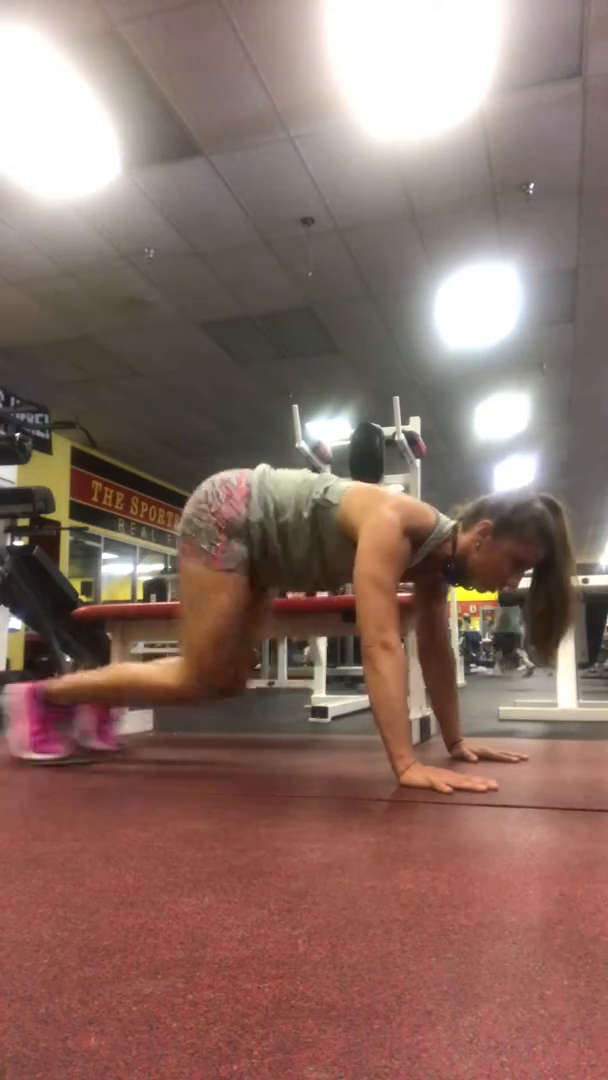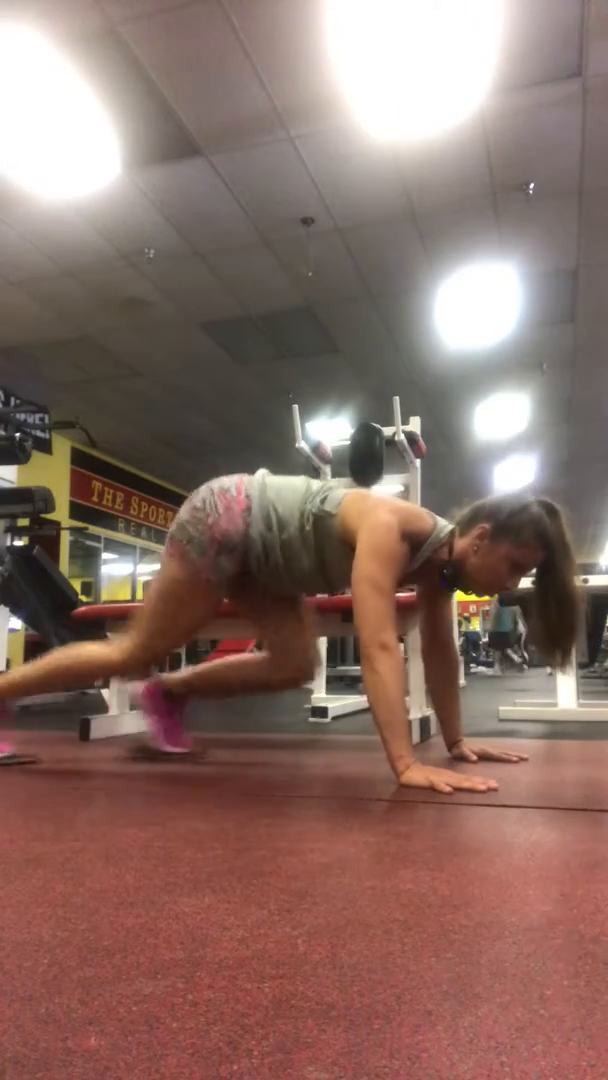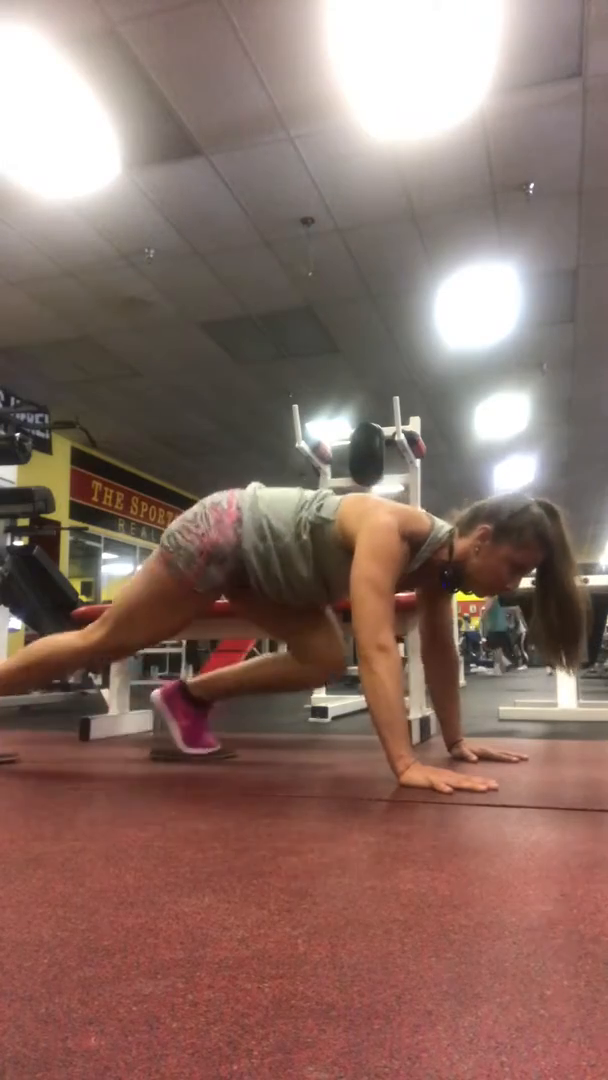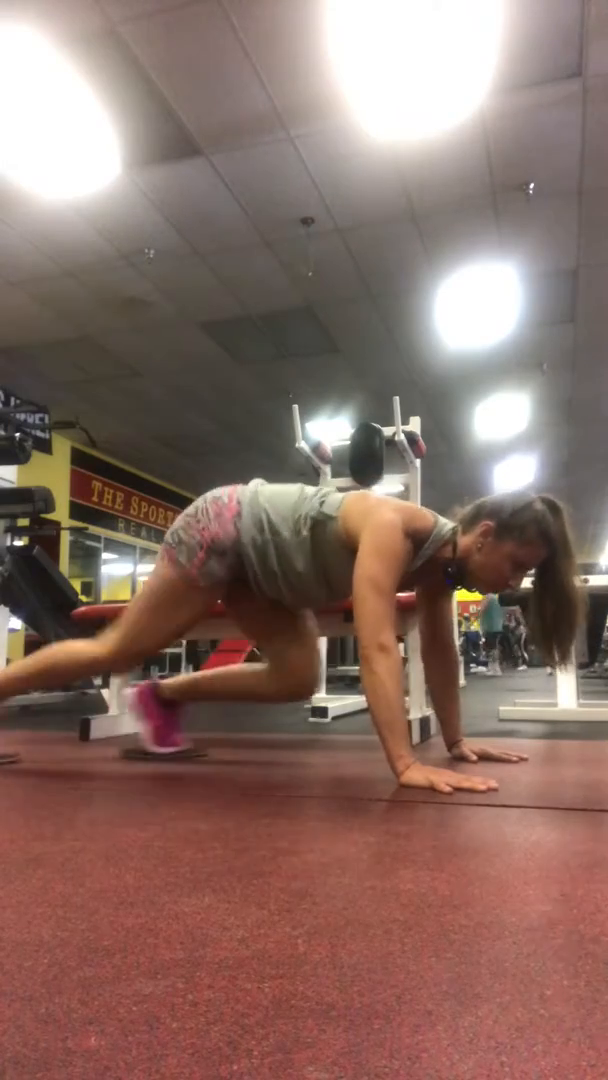
dt=0.1s
person 1, frame 1
left shoulder: (435, 552)
right shoulder: (393, 527)
left elbow: (435, 648)
right elbow: (381, 647)
left wrist: (455, 742)
right wrist: (406, 765)
left hip: (251, 537)
right hip: (226, 514)
left knee: (226, 677)
right knee: (198, 679)
left ankle: (80, 697)
person 1, frame 2
left shoulder: (436, 559)
right shoulder: (390, 531)
left elbow: (440, 652)
right elbow: (379, 647)
left wrist: (456, 741)
right wrist: (407, 764)
left hip: (257, 545)
right hip: (225, 521)
left knee: (294, 666)
right knee: (132, 655)
left ankle: (166, 697)
person 1, frame 3
left shoulder: (437, 560)
right shoulder: (390, 533)
left elbow: (439, 653)
right elbow: (377, 648)
left wrist: (456, 742)
right wrist: (406, 764)
left hip: (254, 555)
right hip: (217, 535)
left knee: (324, 662)
right knee: (103, 644)
left ankle: (187, 698)
person 1, frame 4
left shoulder: (437, 558)
right shoulder: (395, 531)
left elbow: (439, 651)
right elbow: (378, 648)
left wrist: (456, 743)
right wrist: (406, 765)
left hip: (251, 555)
right hip: (218, 531)
left knee: (298, 680)
right knee: (119, 651)
left ankle: (162, 698)
